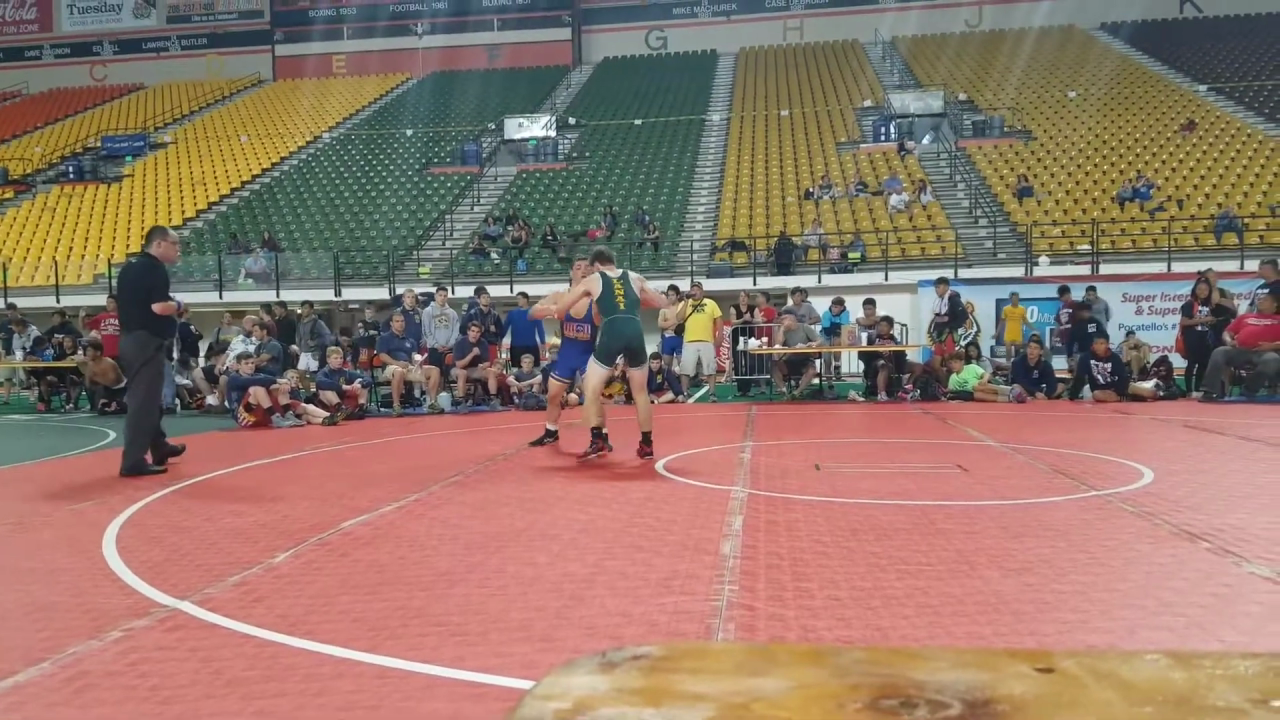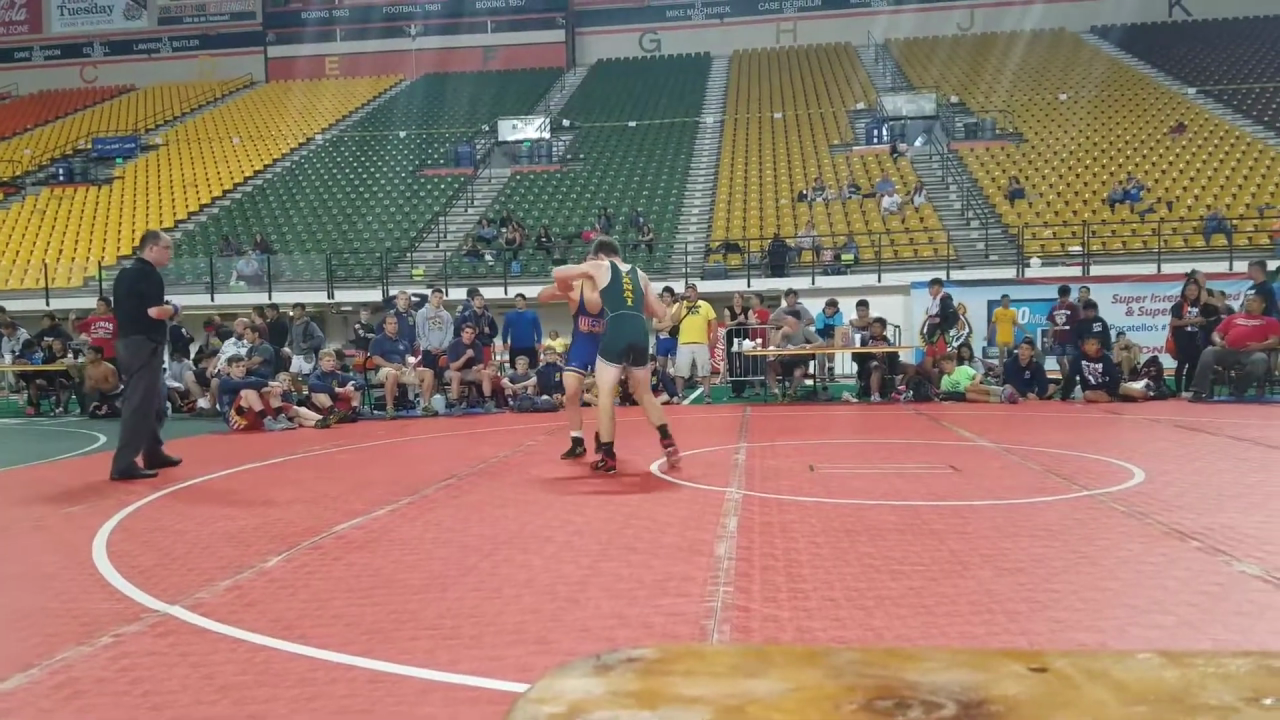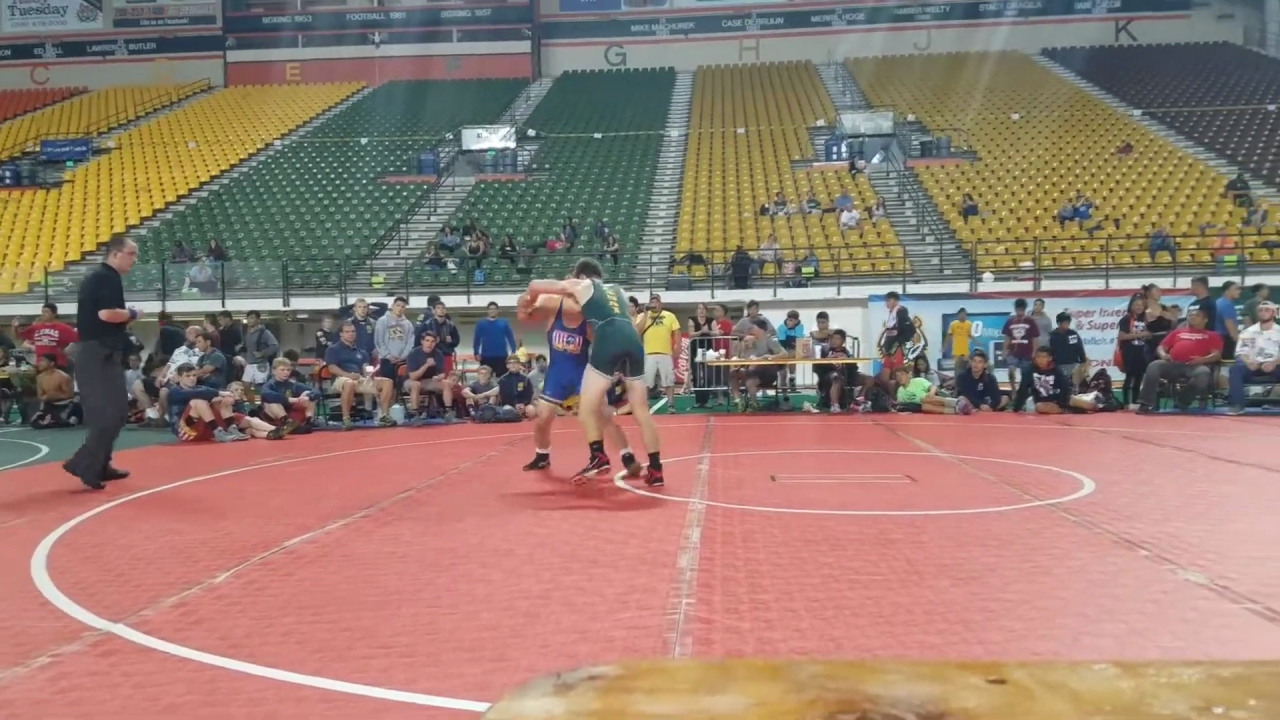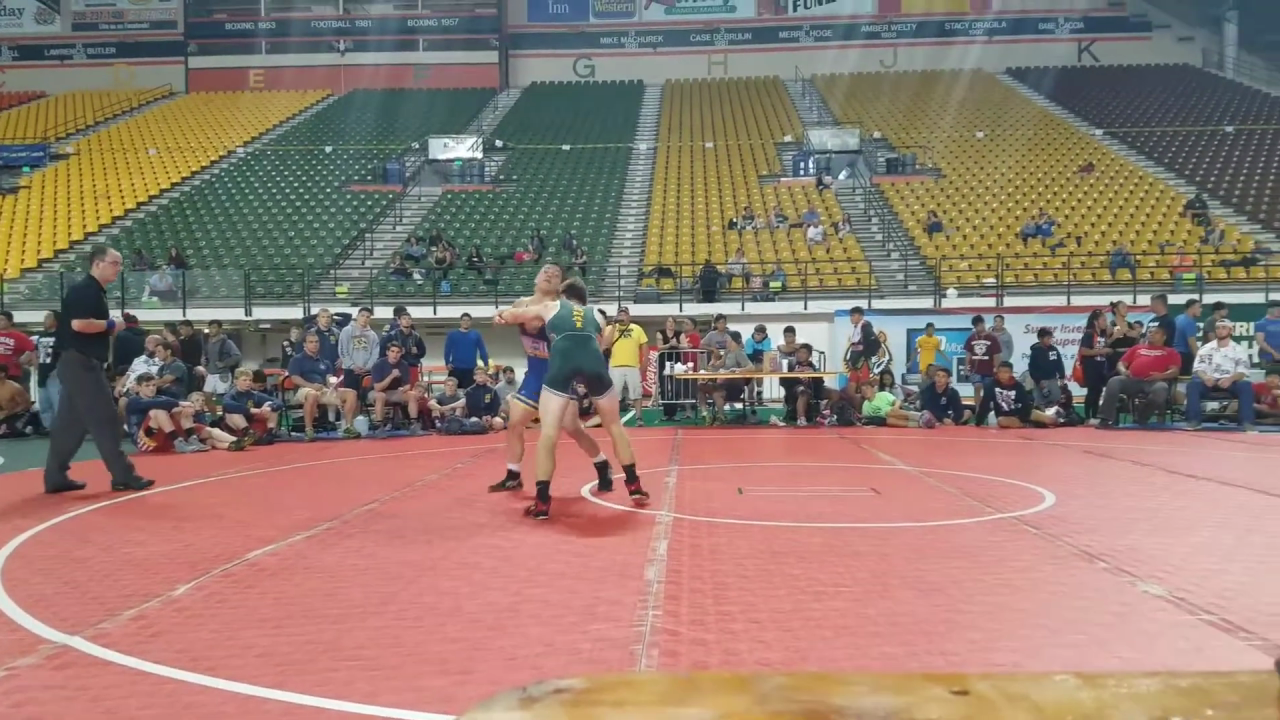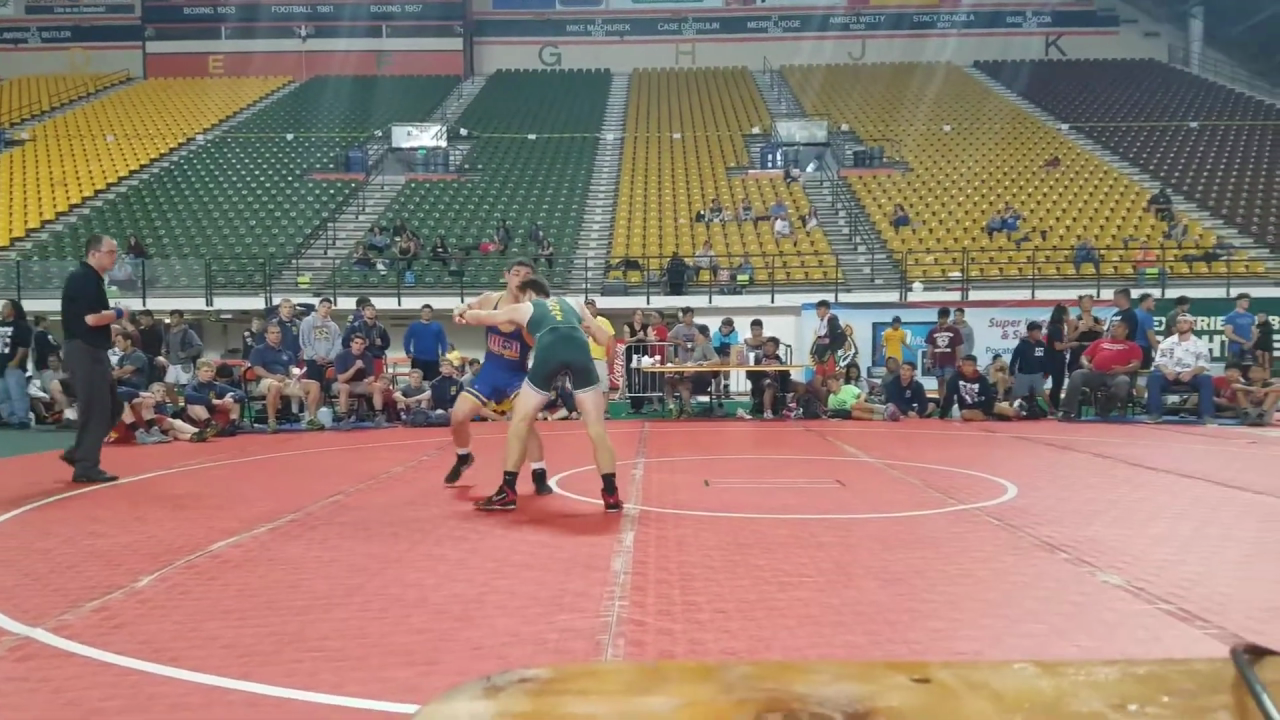
dt=0.4s
person 1, frame 1
left shoulder: (129, 268)
right shoulder: (155, 270)
right elbow: (159, 307)
left wrist: (170, 306)
right wrist: (178, 305)
left hip: (129, 339)
right hip: (147, 341)
left knee: (146, 397)
right knee: (144, 400)
left ankle: (159, 447)
right ankle: (133, 461)
person 1, frame 2
left shoulder: (125, 274)
right shoulder: (149, 274)
right elbow: (155, 311)
left wrist: (165, 309)
right wrist: (173, 308)
left hip: (127, 343)
right hip: (143, 345)
left knee: (153, 401)
right knee: (140, 404)
left ankle: (153, 454)
right ankle: (123, 464)
person 1, frame 3
left shoulder: (96, 278)
right shoulder: (108, 278)
right elbow: (107, 313)
left wrist: (124, 316)
right wrist: (131, 314)
left hip: (91, 351)
right hip: (100, 352)
left knee: (100, 410)
right knee: (115, 410)
left ankle: (99, 465)
right ankle: (83, 463)
person 1, frame 4
left shoulder: (94, 291)
right shoulder: (84, 289)
right elbow: (78, 324)
left wrist: (109, 328)
right wrist: (110, 325)
left hip: (81, 364)
right hip: (81, 363)
left knee: (70, 423)
right knee: (106, 420)
left ankle: (55, 477)
right ankle: (123, 475)
person 1, frame 5
left shoulder: (89, 278)
right shoulder: (85, 279)
right elbow: (91, 318)
left wrist: (111, 316)
right wrist: (118, 313)
left hip: (88, 353)
right hip: (84, 353)
left knee: (112, 407)
right knee: (96, 411)
left ankle: (79, 453)
right ankle: (86, 467)
person 2, frame 1
left shoulder: (592, 280)
right shoulder: (634, 277)
left elbow: (561, 308)
right elbow: (662, 302)
left wrist: (554, 308)
left hip: (611, 335)
right hip: (635, 334)
left knee: (590, 390)
right knee: (640, 393)
left ankle: (598, 440)
right ankle: (647, 445)
person 2, frame 2
left shoulder: (598, 268)
right shoulder: (640, 275)
left elbow: (557, 274)
right elbow: (660, 311)
left wrist: (566, 288)
left hip: (615, 333)
right hip: (640, 332)
left knee: (605, 396)
right knee: (644, 394)
left ankle: (608, 457)
right ankle: (667, 440)
person 2, frame 3
left shoulder: (579, 285)
right shoulder: (618, 291)
left elbow: (535, 286)
left wrist: (530, 301)
left hip: (608, 341)
right hip: (633, 340)
left knee: (588, 406)
right knee: (641, 409)
left ankle: (598, 456)
right ankle: (655, 469)
person 2, frame 4
left shoulder: (551, 307)
right shoulder: (597, 316)
left elbow: (508, 316)
left wrist: (502, 316)
left hip: (563, 359)
right hip: (593, 360)
left knee: (548, 433)
right knee: (614, 426)
left ankle: (542, 500)
right ankle: (634, 485)
person 2, frame 5
left shoulder: (522, 308)
right shoulder: (572, 303)
left elbow: (477, 317)
right elbow: (605, 338)
left wrist: (465, 314)
left hip: (549, 352)
right hip: (580, 350)
left knee: (520, 422)
right knee: (597, 428)
left ankle: (507, 492)
right ankle: (611, 495)
person 3, frame 1
right shoulder: (560, 297)
right elbow: (533, 313)
right wrist: (553, 310)
left hip: (588, 355)
right hip: (565, 355)
right knee: (553, 396)
right ankle: (550, 433)
person 3, frame 2
right shoulder: (574, 288)
right elbow: (542, 297)
right wrist: (558, 288)
left hip: (602, 349)
right hip: (578, 349)
right knee: (571, 395)
left ankle: (601, 435)
right ankle: (577, 444)
person 3, frame 3
right shoulder: (553, 302)
right elbow: (525, 317)
right wrist: (526, 304)
left hip: (582, 370)
right hip: (557, 371)
right knee: (541, 421)
left ankle: (628, 459)
right ankle: (541, 457)
person 3, frame 4
right shoulder: (521, 305)
right hip: (534, 376)
left knee: (571, 428)
right knee: (513, 424)
left ankle: (603, 467)
right ankle: (513, 477)
person 3, frame 5
right shoulder: (490, 300)
right elbow: (469, 308)
right wrist: (460, 311)
left hip: (516, 375)
right hip: (488, 371)
right knee: (457, 418)
left ankle: (539, 476)
right ankle: (463, 458)
